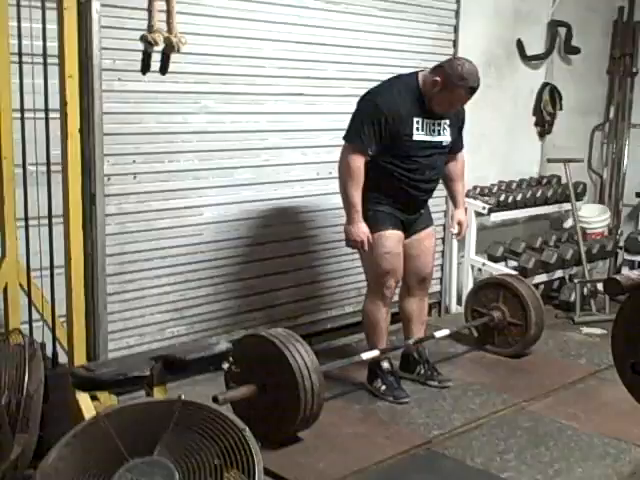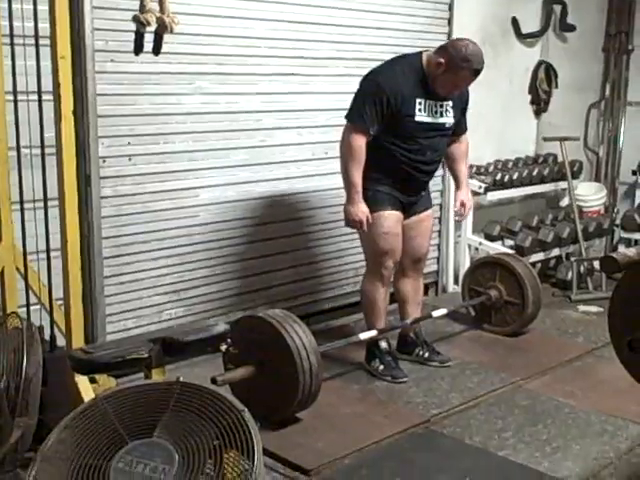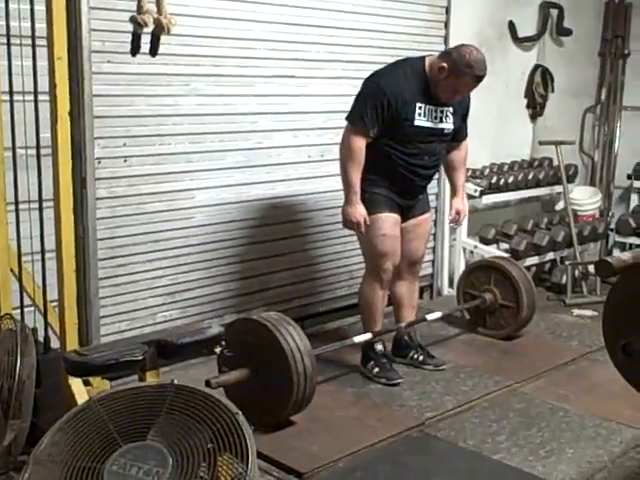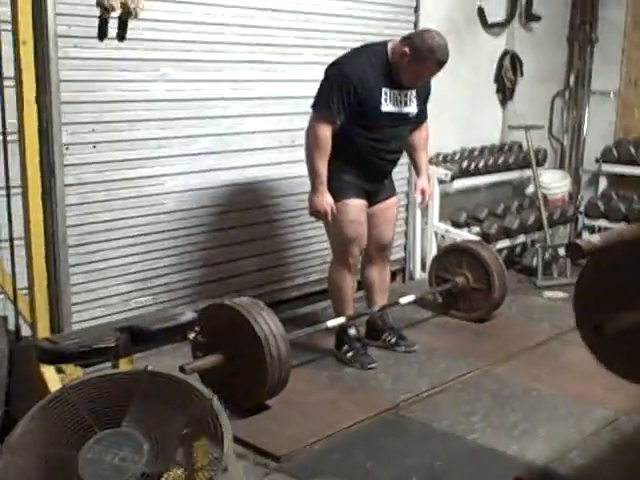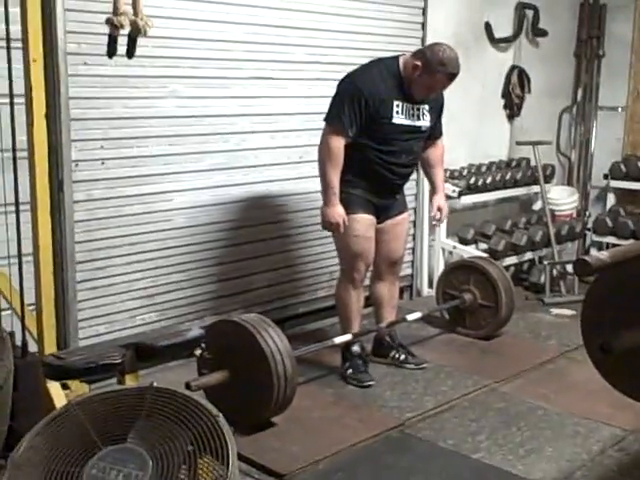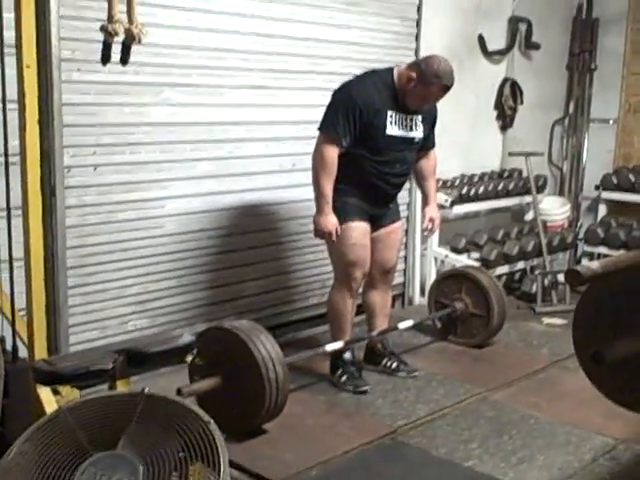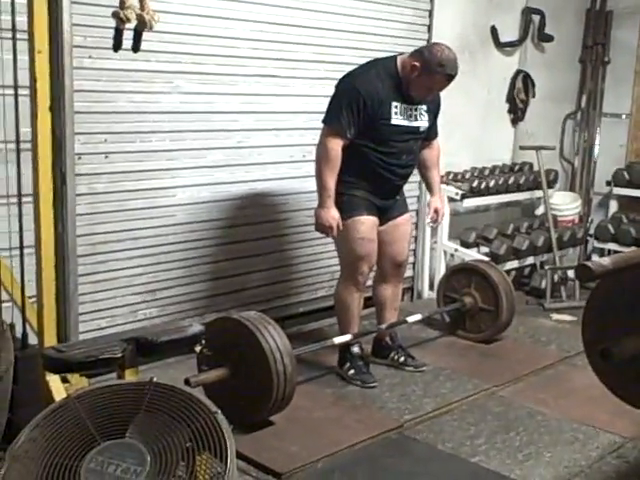
dt=0.4s
person 1, frame 1
left shoulder: (454, 109)
right shoulder: (384, 101)
left elbow: (453, 158)
right elbow: (353, 157)
left wrist: (459, 205)
right wrist: (354, 218)
left hip: (418, 208)
right hip: (380, 207)
left knee: (420, 282)
right knee: (384, 286)
left ankle: (414, 358)
right ankle: (379, 368)
person 1, frame 2
left shoulder: (458, 91)
right shoulder: (387, 81)
left elbow: (457, 139)
right elbow: (354, 137)
left wrist: (462, 185)
right wrist: (354, 197)
left hip: (418, 189)
right hip: (380, 187)
left knee: (414, 264)
right knee: (383, 266)
left ankle: (411, 339)
right ankle: (377, 348)
person 1, frame 3
left shoulder: (458, 97)
right shoulder: (389, 84)
left elbow: (456, 146)
right elbow: (354, 139)
left wrist: (459, 193)
right wrist: (353, 199)
left hip: (415, 193)
right hip: (378, 189)
left knee: (411, 267)
right knee: (382, 268)
left ankle: (405, 342)
right ankle: (373, 350)
person 1, frame 4
left shoulder: (419, 80)
right shoulder: (352, 71)
left elbow: (417, 127)
right elbow: (320, 127)
left wrist: (422, 173)
right wrist: (319, 188)
left hip: (381, 177)
right hip: (344, 176)
left knee: (381, 250)
right knee: (349, 254)
left ankle: (378, 324)
right ankle: (346, 334)
person 1, frame 5
left shoulder: (433, 95)
right shoulder: (364, 84)
left elbow: (432, 143)
right elbow: (333, 139)
left wrist: (438, 191)
right wrist: (331, 200)
left hip: (392, 193)
right hip: (354, 191)
left knee: (390, 267)
right knee: (356, 270)
left ankle: (385, 341)
right ankle: (351, 351)
person 1, frame 6
left shoulder: (426, 106)
right shoulder: (359, 94)
left elbow: (425, 155)
right elbow: (327, 149)
left wrist: (431, 201)
right wrist: (324, 209)
left hip: (386, 202)
right hip: (349, 199)
left knee: (384, 275)
right knee: (351, 277)
left ankle: (377, 349)
right ankle: (342, 359)
person 1, frame 7
left shoulder: (430, 95)
right shoulder: (363, 85)
left elbow: (428, 144)
right elbow: (331, 142)
left wrist: (435, 192)
right wrist: (326, 202)
left hip: (393, 194)
right hip: (355, 192)
left knee: (395, 267)
right knee: (358, 271)
left ankle: (386, 343)
right ankle: (349, 353)
